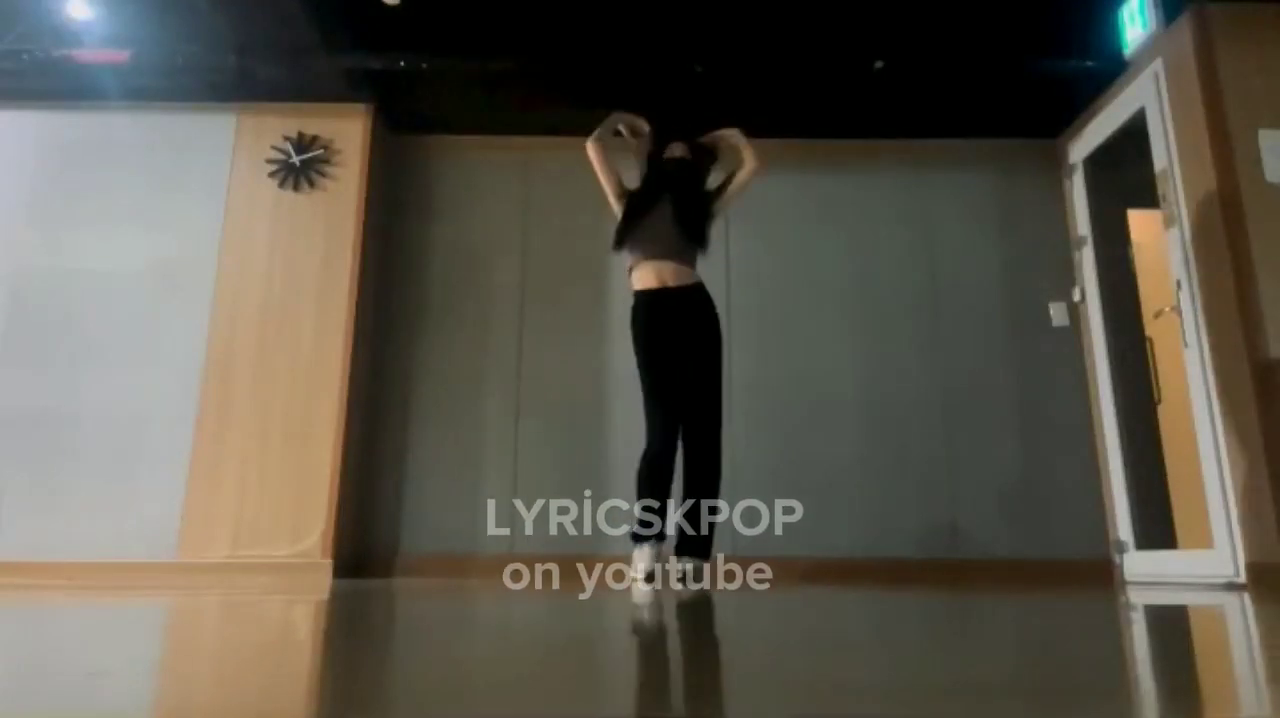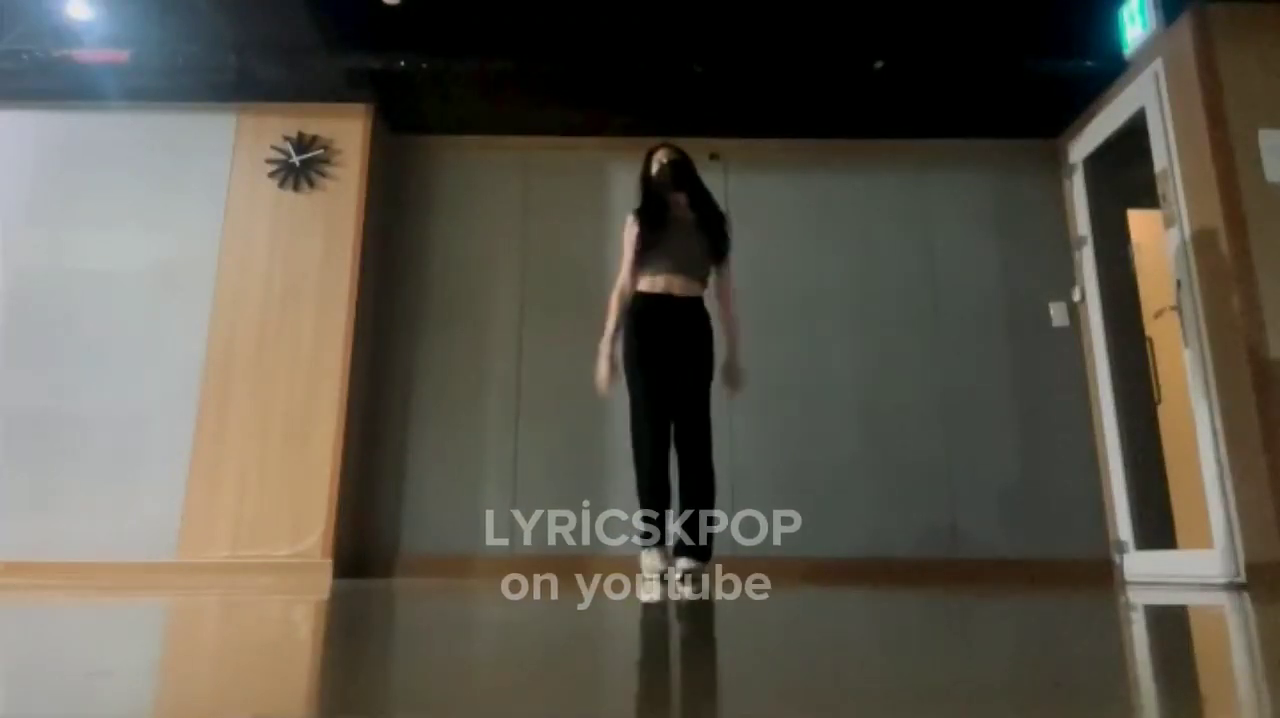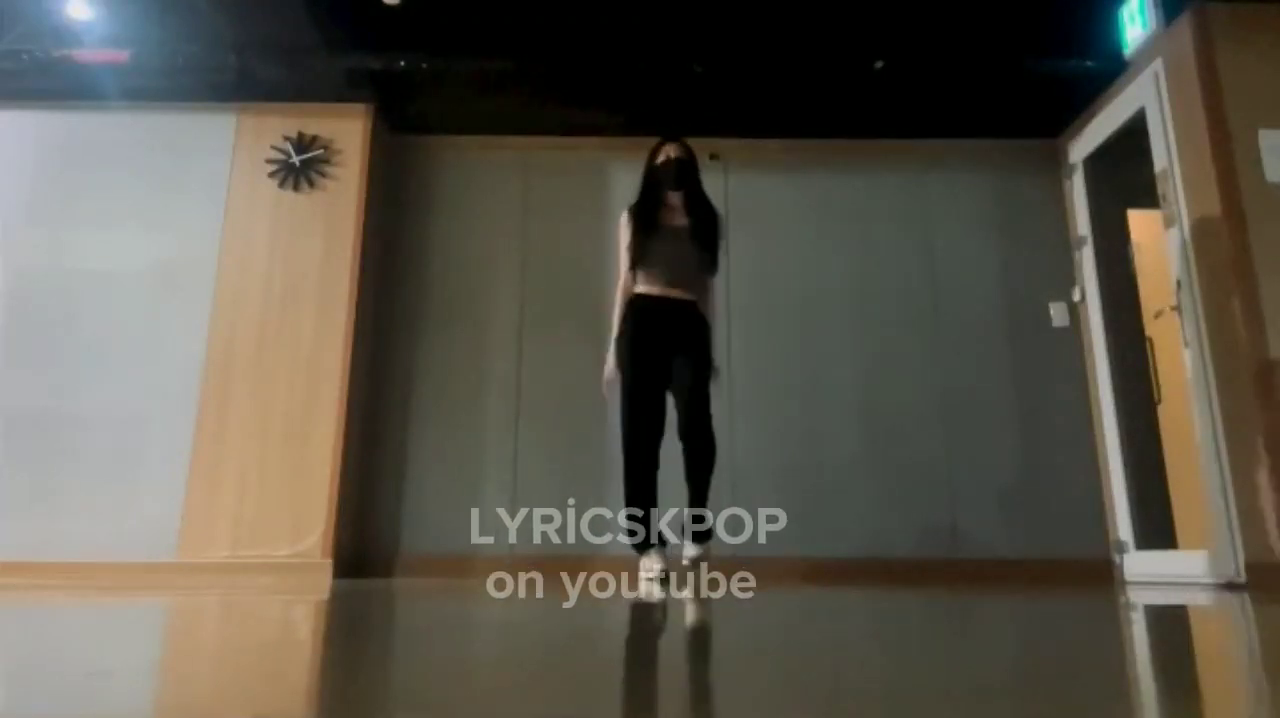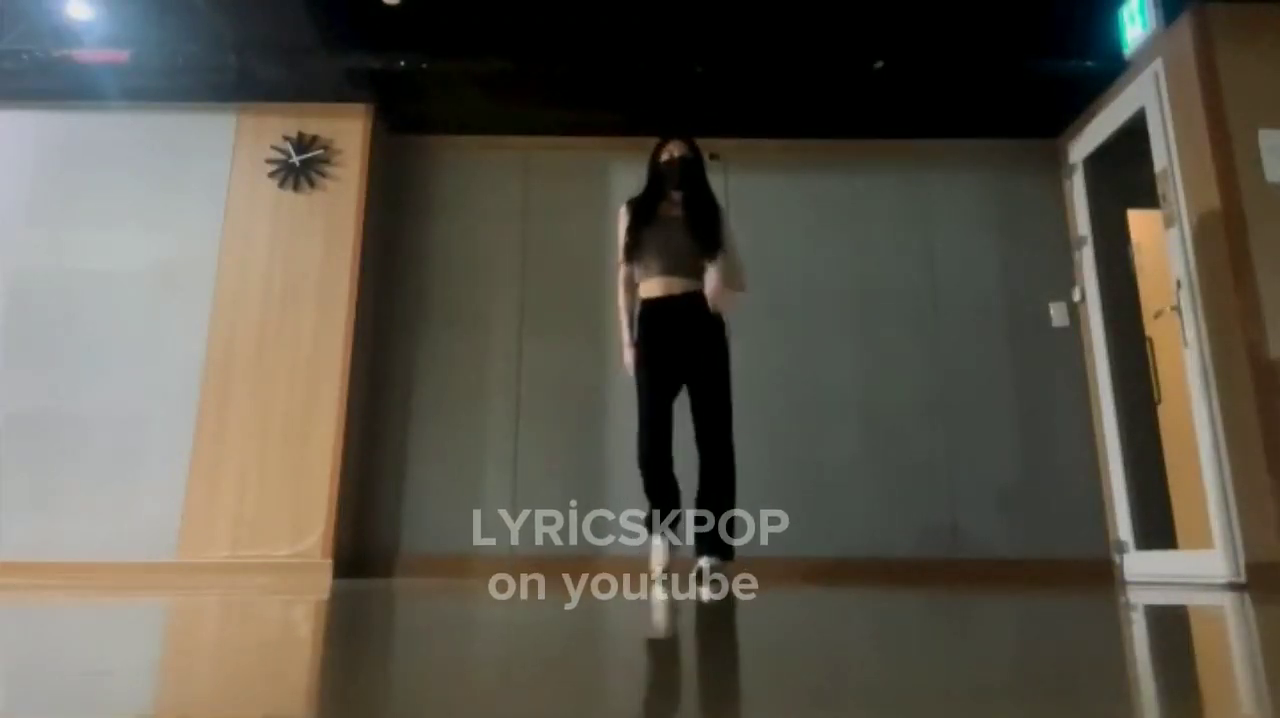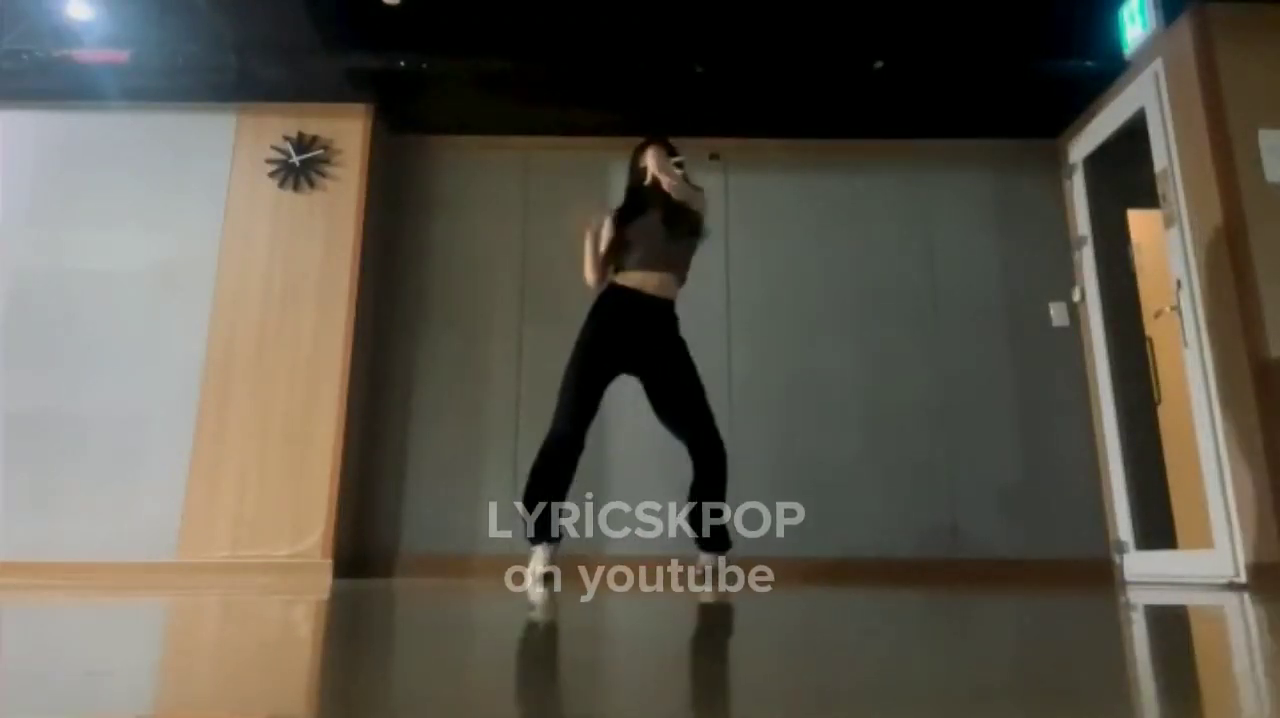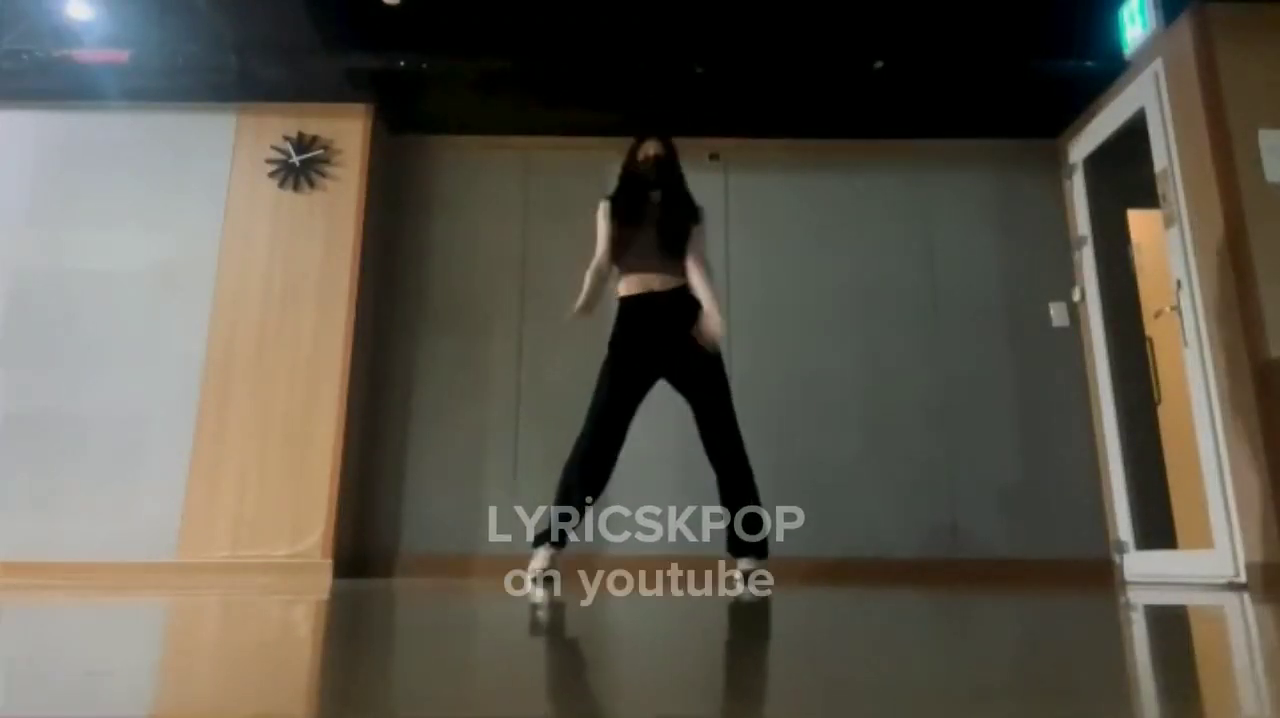
dt=0.4s
person 1, frame 1
left shoulder: (703, 206)
right shoulder: (630, 201)
left elbow: (749, 165)
right elbow: (595, 148)
left wrist: (723, 138)
right wrist: (624, 125)
left hip: (695, 313)
right hip: (650, 318)
left knee: (703, 431)
right knee: (664, 426)
left ankle: (691, 554)
right ankle: (648, 546)
person 1, frame 2
left shoulder: (712, 220)
right shoulder: (641, 219)
left elbow: (723, 287)
right elbow: (625, 282)
left wrist: (733, 350)
right wrist: (607, 345)
left hip: (693, 324)
right hip: (649, 320)
left knee: (694, 433)
right knee: (651, 427)
left ankle: (691, 550)
right ankle: (653, 539)
person 1, frame 3
left shoulder: (706, 219)
right shoulder: (634, 217)
left elbow: (707, 287)
right elbow: (626, 281)
left wrist: (711, 345)
right wrist: (613, 346)
left hip: (688, 325)
right hip: (643, 322)
left knee: (695, 421)
right knee: (641, 432)
left ankle: (696, 534)
right ankle: (649, 546)
person 1, frame 4
left shoulder: (708, 215)
right shoulder: (634, 211)
left elbow: (735, 279)
right elbow: (625, 278)
left wrist: (723, 284)
right wrist: (627, 338)
left hip: (701, 321)
right hip: (653, 322)
left knee: (713, 434)
right knee: (653, 429)
left ankle: (711, 551)
right ankle: (662, 524)
person 1, frame 5
left shoulder: (692, 204)
right shoulder: (620, 216)
left elbow: (677, 188)
right elbow: (595, 277)
left wrist: (661, 165)
right wrist: (587, 248)
left hip: (657, 322)
right hip: (612, 316)
left knee: (702, 436)
right knee: (567, 428)
left ankle: (711, 547)
right ankle: (542, 544)
person 1, frame 6
left shoulder: (684, 212)
right shoulder: (612, 208)
left elbow: (696, 263)
right elbow: (602, 260)
left wrist: (711, 307)
right wrist: (588, 294)
left hip: (682, 318)
right hip: (632, 323)
left knee: (723, 435)
right knee: (598, 435)
left ankle: (748, 551)
right ankle: (549, 543)
